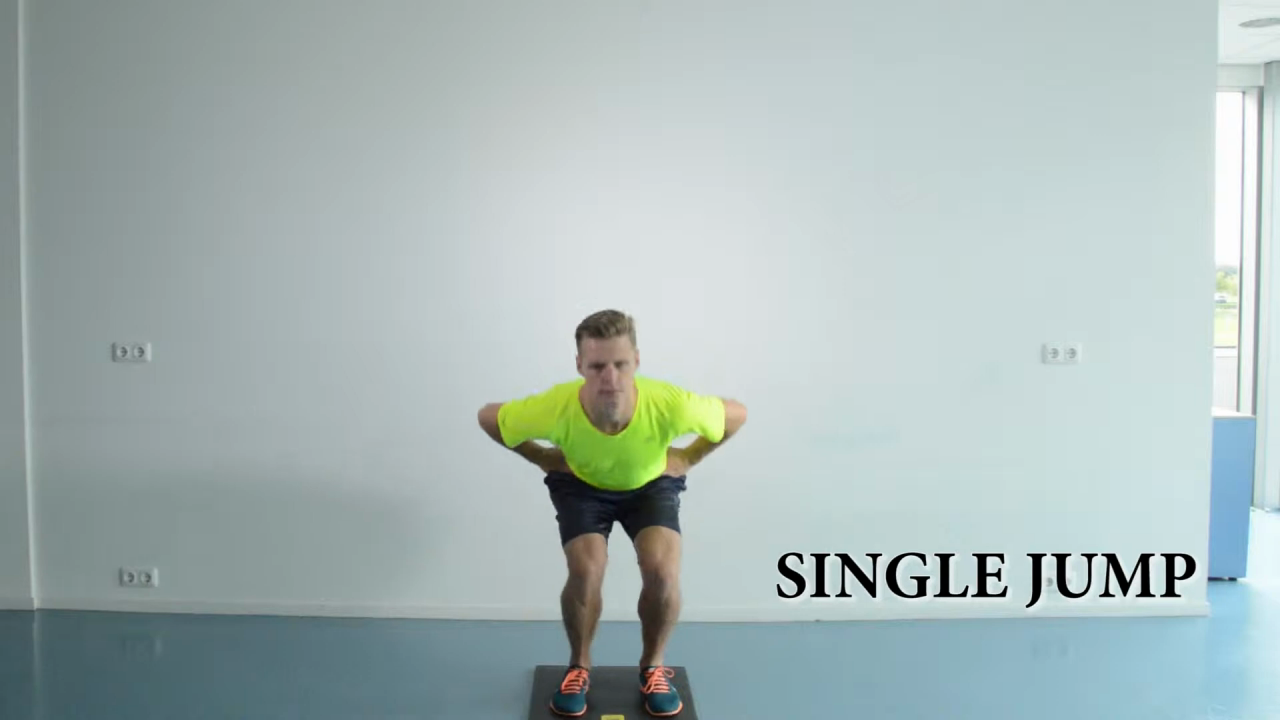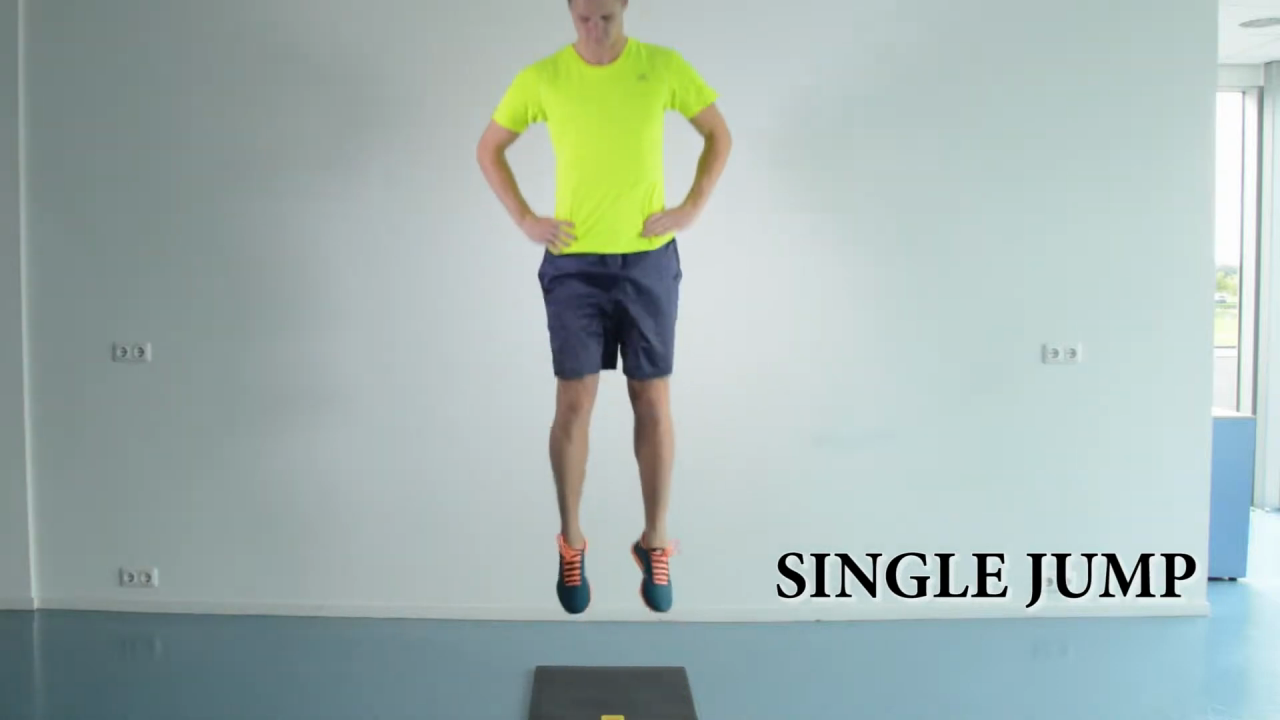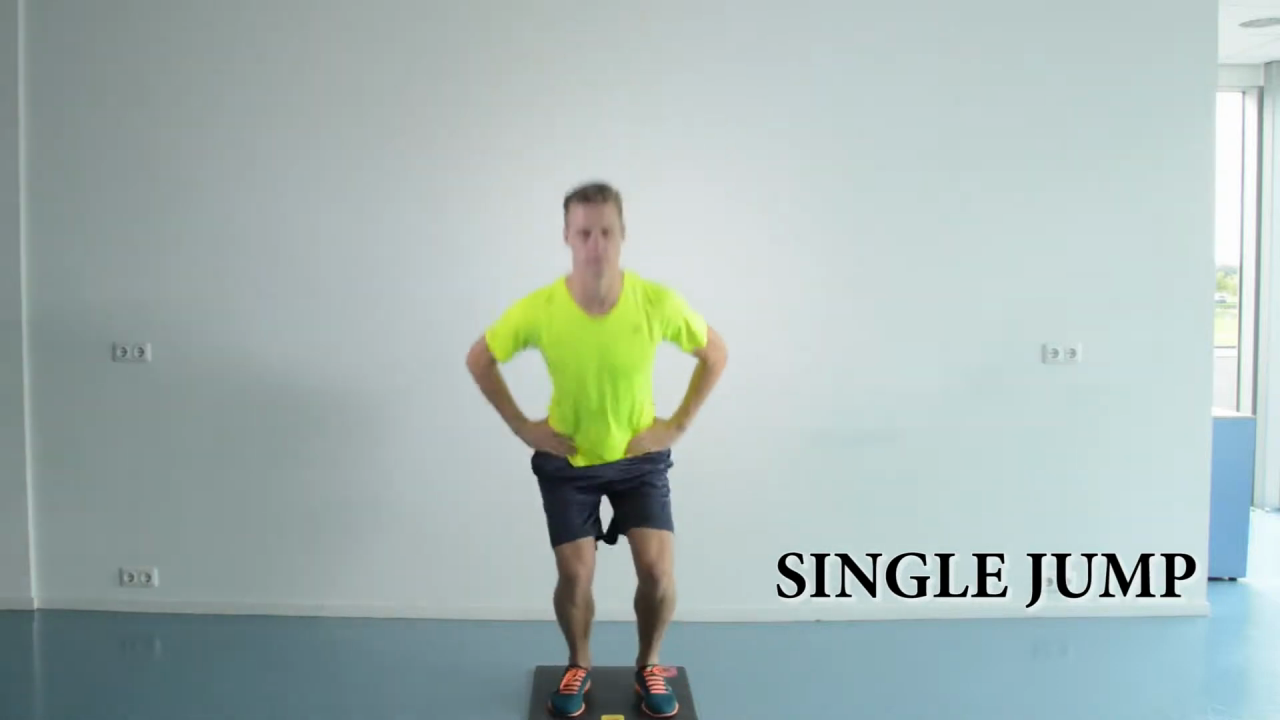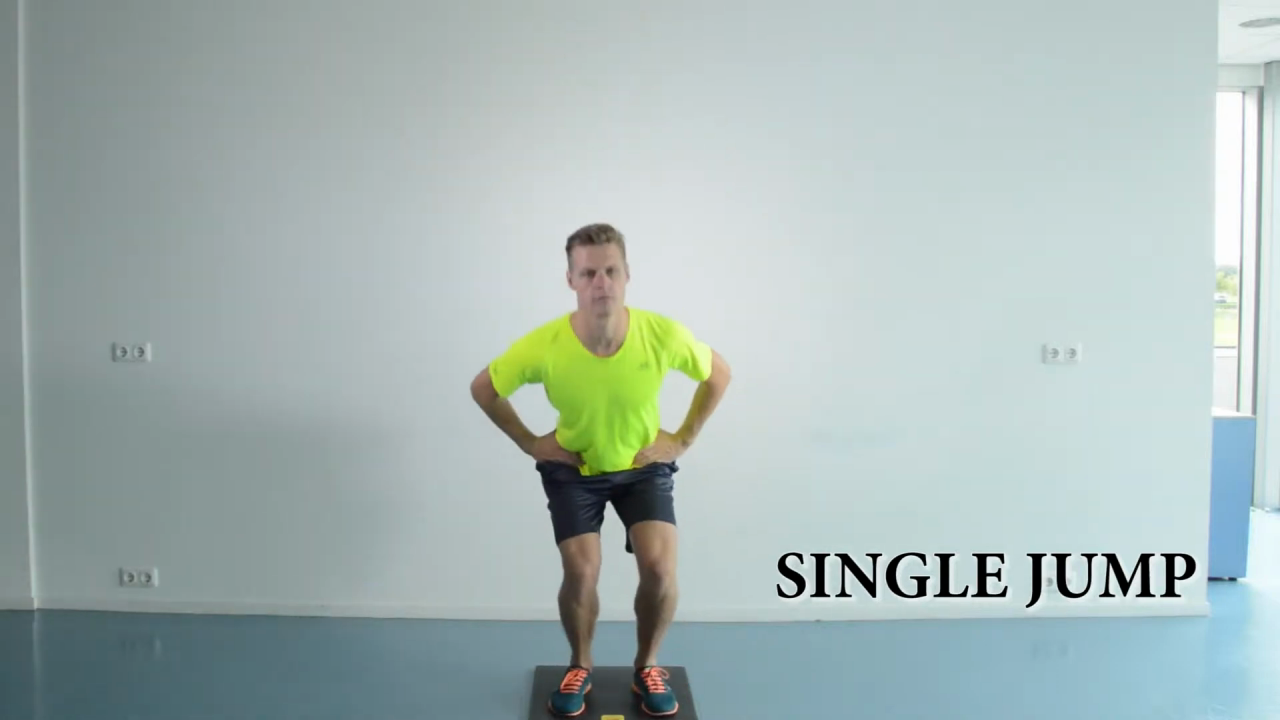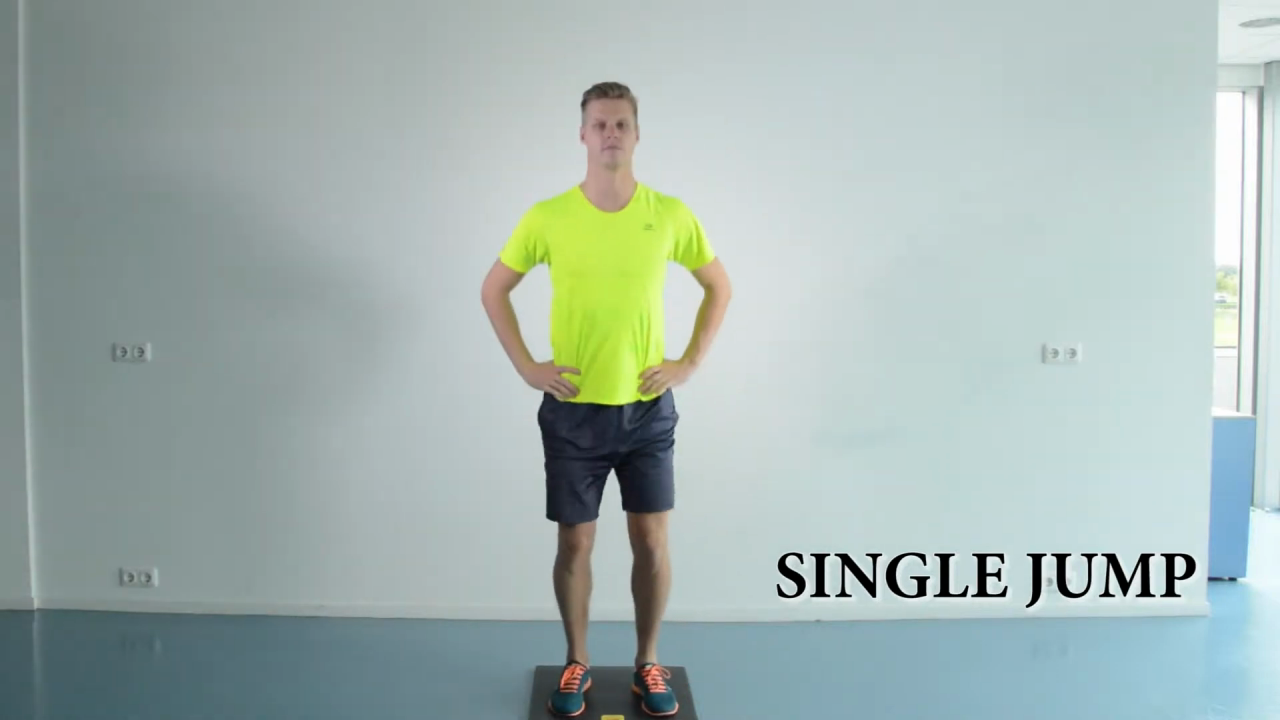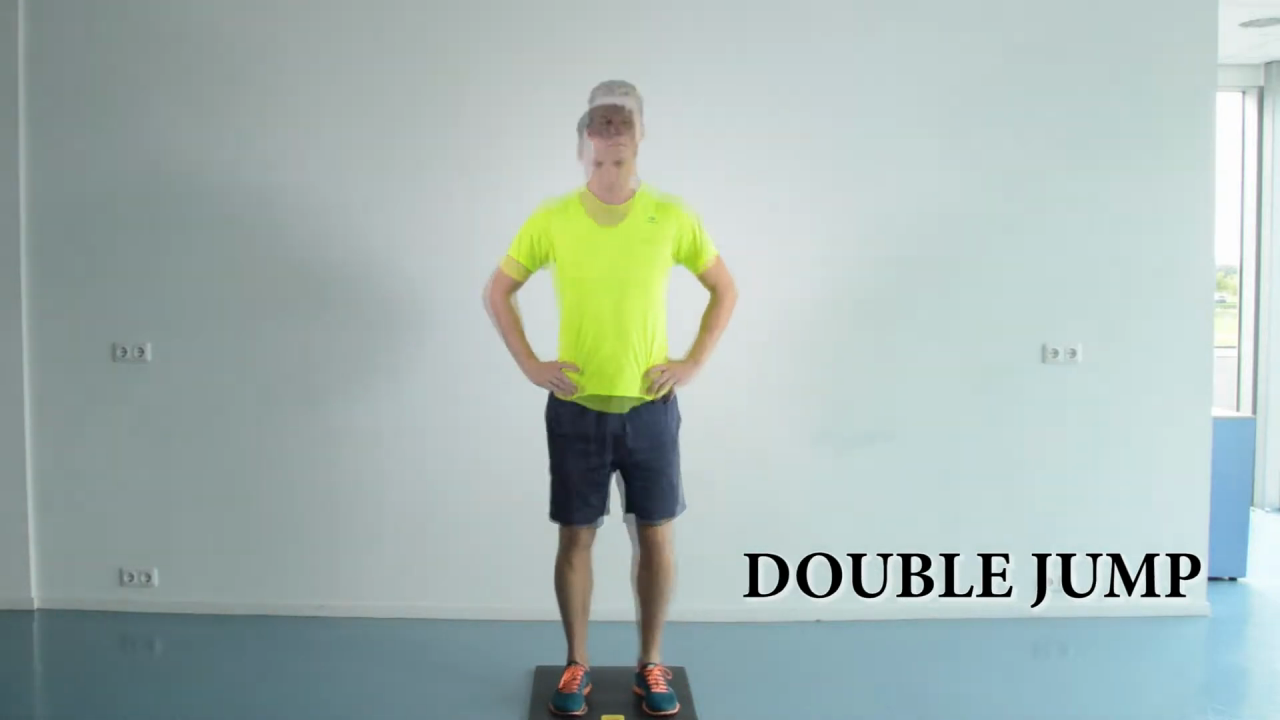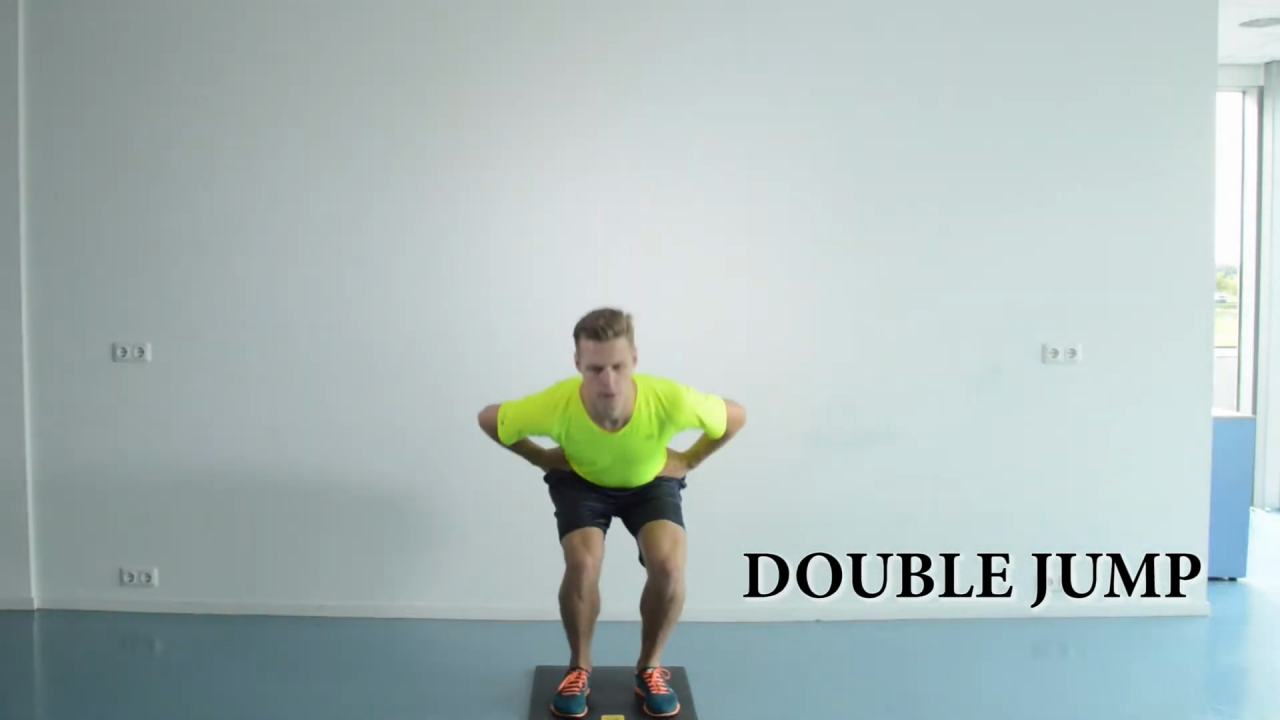
dt=0.5s
person 1, frame 1
left shoulder: (670, 405)
right shoulder: (555, 409)
left elbow: (736, 413)
right elbow: (488, 416)
left wrist: (687, 459)
right wrist: (542, 457)
left hip: (648, 485)
right hip: (582, 487)
left knee: (662, 571)
right knee: (587, 571)
left ankle: (652, 667)
right ankle: (577, 667)
person 1, frame 2
left shoulder: (663, 66)
right shoulder: (541, 77)
left elbow: (719, 136)
right elbow: (488, 149)
left wrist: (690, 209)
right wrist: (527, 220)
left hip: (649, 262)
right hip: (573, 266)
left knee: (652, 405)
right knee: (574, 405)
left ankle: (655, 544)
right ankle: (571, 545)
person 1, frame 3
left shoulder: (658, 303)
right shoulder: (538, 311)
left elbow: (715, 355)
right elbow: (480, 361)
left wrist: (677, 425)
right wrist: (522, 427)
left hip: (639, 457)
right hip: (567, 459)
left knee: (657, 567)
right knee: (575, 570)
left ankle: (649, 665)
right ankle: (578, 665)
person 1, frame 4
left shoulder: (664, 335)
right shoulder: (543, 347)
left elbow: (719, 375)
right elbow: (483, 390)
left wrist: (684, 438)
right wrist: (531, 443)
left hip: (643, 466)
right hip: (572, 468)
left knee: (660, 566)
right knee: (581, 570)
left ankle: (646, 666)
right ankle: (580, 666)
person 1, frame 5
left shoulder: (670, 214)
right shoulder: (547, 217)
left elbow: (718, 287)
right elbow: (493, 289)
left wrist: (690, 361)
right wrist: (526, 366)
left hip: (646, 406)
right hip: (572, 408)
left knee: (651, 540)
right knee: (575, 542)
left ankle: (648, 663)
right ankle: (577, 663)
person 1, frame 6
left shoulder: (672, 215)
right shoulder: (552, 218)
left elbow: (724, 289)
right elbow: (497, 291)
left wrist: (693, 361)
right wrist: (530, 364)
left hip: (649, 403)
right hip: (577, 405)
left knee: (656, 537)
right knee: (576, 538)
left ankle: (650, 664)
right ankle: (577, 664)
person 1, frame 7
left shoulder: (670, 402)
right shoulder: (554, 408)
left elbow: (736, 415)
right elbow: (487, 417)
left wrist: (689, 460)
right wrist: (543, 458)
left hip: (649, 483)
right hip: (581, 482)
left knee: (669, 564)
right knee: (583, 561)
left ankle: (650, 667)
right ankle: (579, 666)
